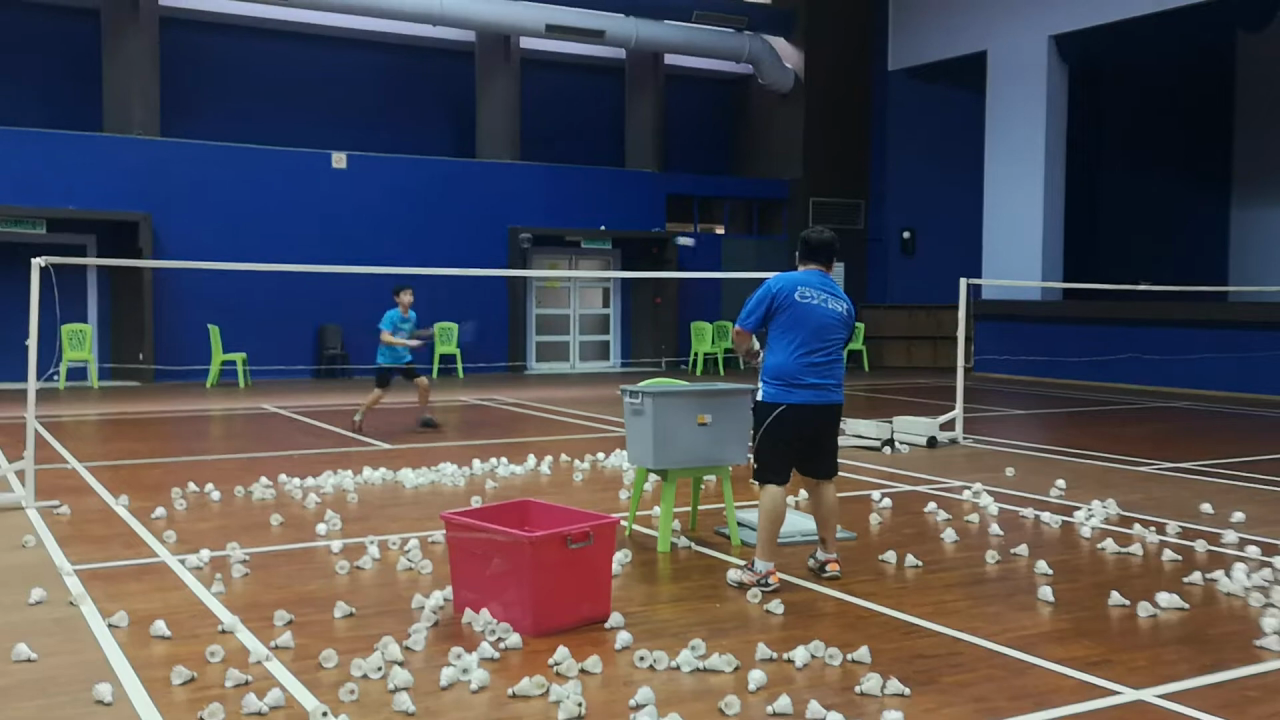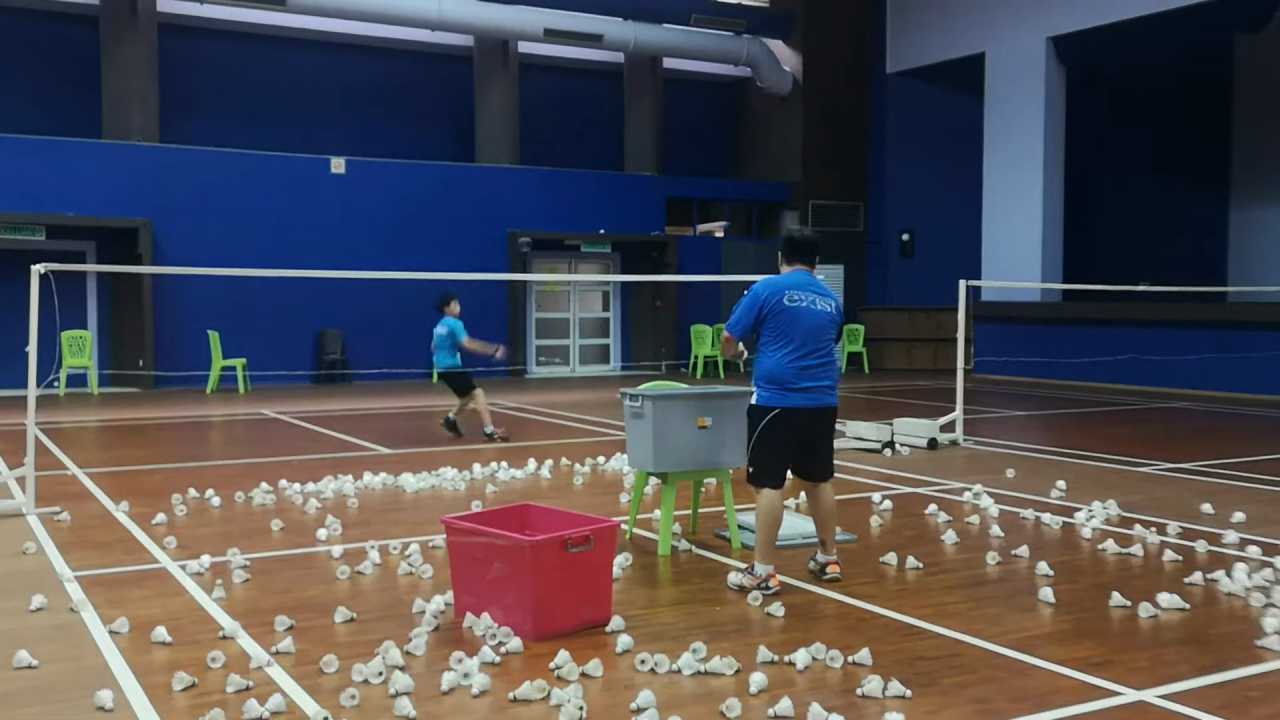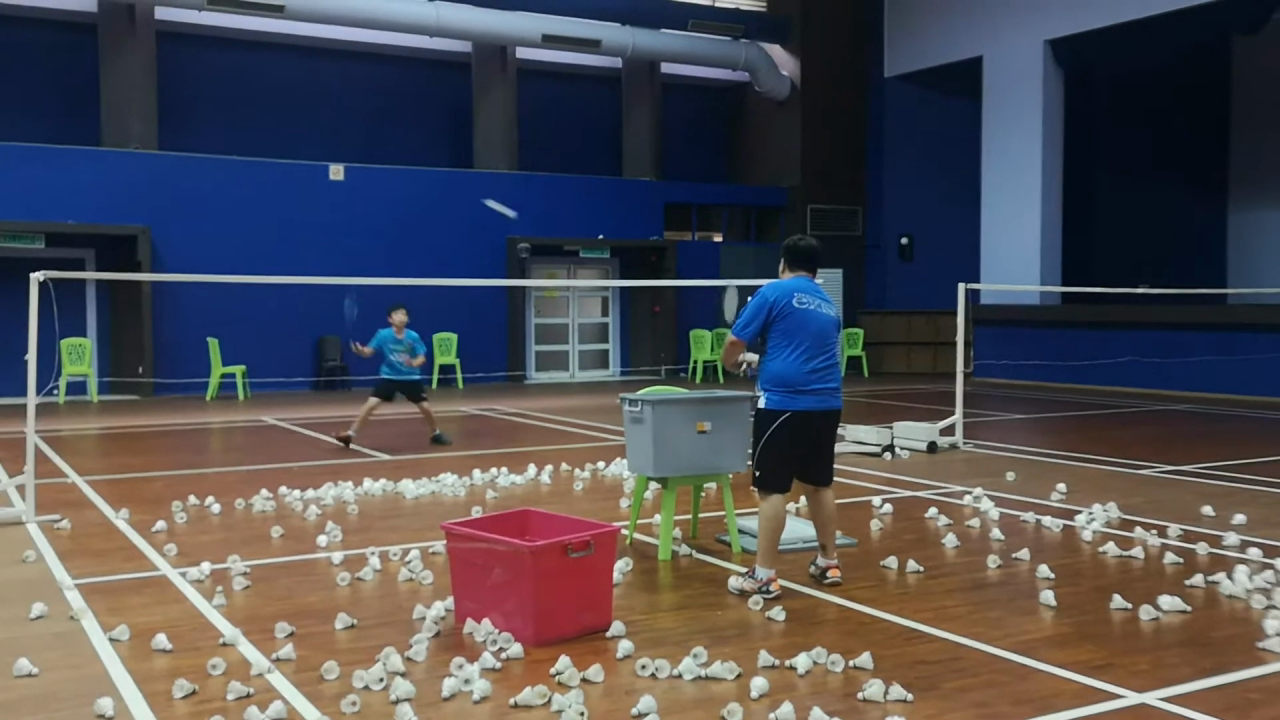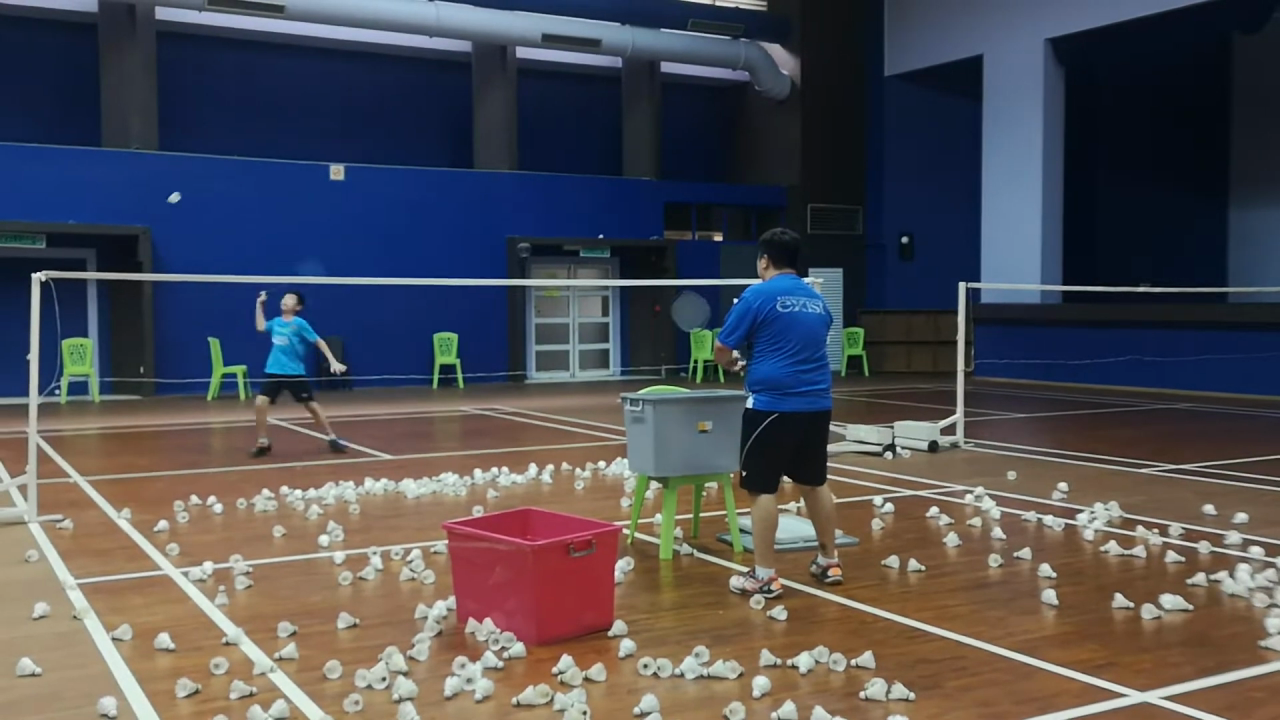
dt=0.5s
person 1, frame 1
left shoulder: (779, 285)
right shoulder: (844, 304)
left elbow: (741, 332)
left wrist: (750, 353)
left hip: (782, 398)
right hip: (828, 401)
left knee: (773, 481)
right knee: (821, 478)
left ankle: (763, 569)
right ankle: (828, 557)
person 1, frame 2
left shoulder: (767, 288)
right shoulder: (831, 301)
left elbow: (729, 338)
left wrist: (733, 354)
left hip: (777, 401)
right hip: (822, 402)
left knee: (768, 484)
right knee: (818, 480)
left ankle: (763, 572)
right ankle: (828, 559)
person 1, frame 3
left shoulder: (773, 293)
right shoulder: (829, 305)
left elbow: (736, 341)
left wrist: (731, 363)
right wrist: (760, 361)
left hip: (784, 404)
right hip: (826, 405)
left knee: (772, 488)
right knee: (819, 484)
left ankle: (764, 576)
right ankle: (829, 562)
person 1, frame 4
left shoulder: (758, 296)
right shoulder: (817, 301)
left elbow: (722, 349)
left wrist: (731, 361)
left hip: (772, 405)
right hip: (817, 405)
left knee: (762, 489)
right knee: (814, 483)
left ankle: (765, 576)
right ankle: (829, 562)
